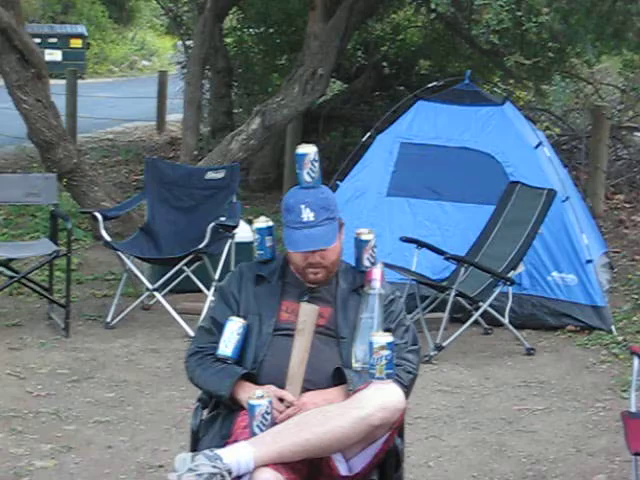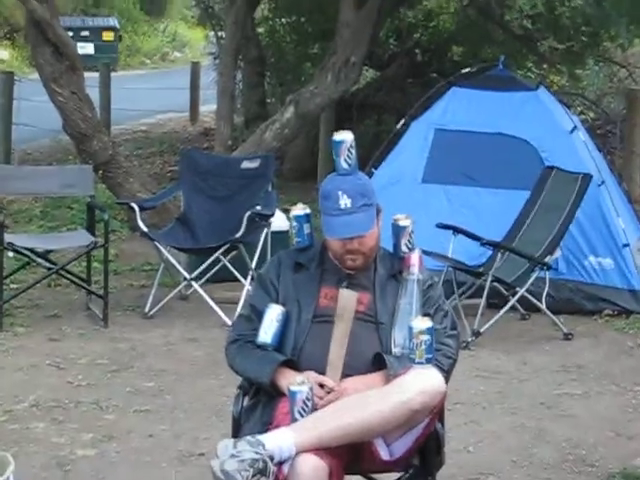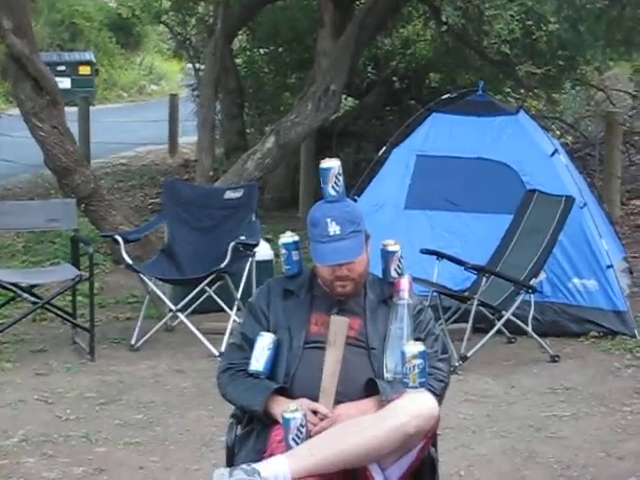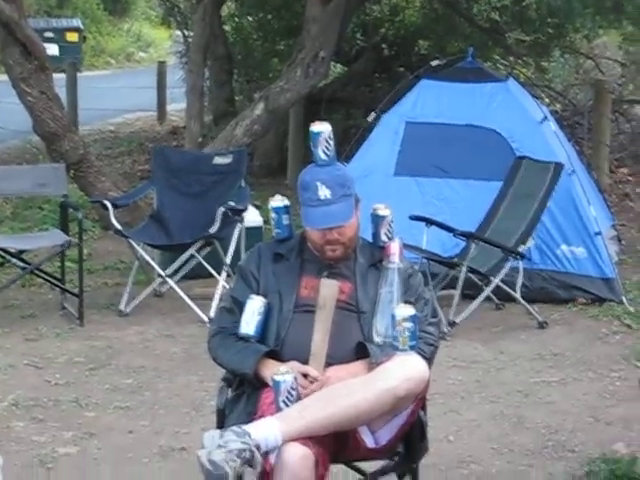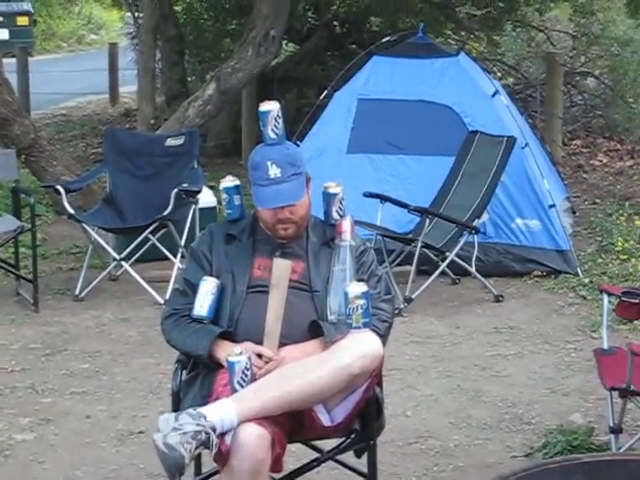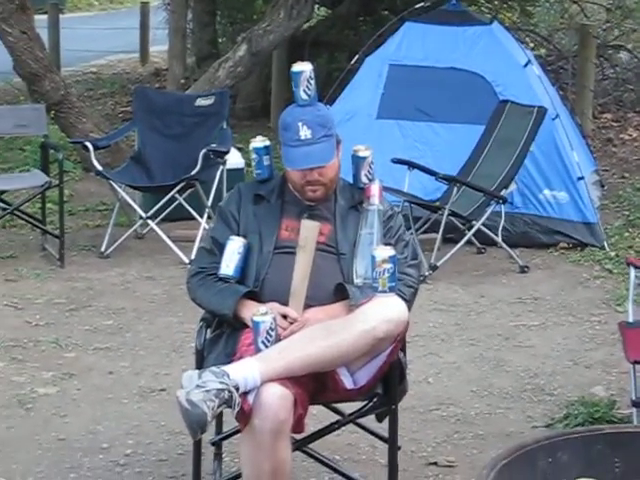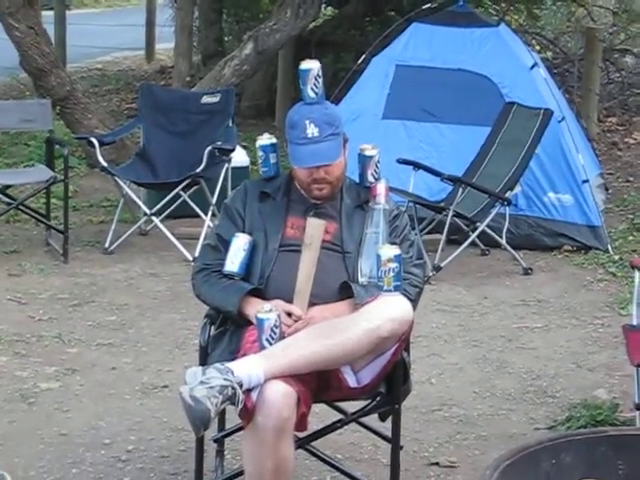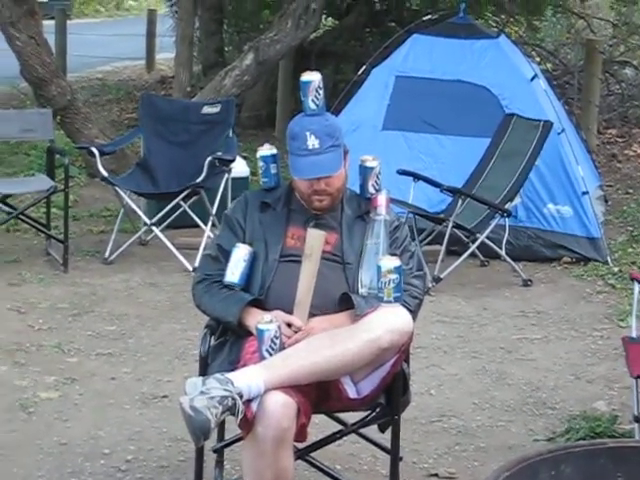
dt=0.7s
person 1, frame 1
right shoulder: (247, 282)
left elbow: (404, 365)
right elbow: (200, 357)
left wrist: (333, 397)
right wrist: (246, 392)
left hip: (342, 432)
left knee: (388, 399)
person 1, frame 2
right shoulder: (287, 268)
left elbow: (444, 350)
right elbow: (241, 343)
left wrist: (373, 384)
right wrist: (286, 378)
left hip: (384, 418)
left knee: (429, 383)
left ankle: (265, 447)
person 1, frame 3
right shoulder: (277, 296)
left elbow: (436, 375)
right elbow: (232, 372)
left wrist: (364, 410)
right wrist: (280, 406)
left hip: (376, 440)
left knee: (422, 408)
person 1, frame 4
right shoulder: (266, 260)
left elbow: (424, 340)
right elbow: (223, 336)
left wrist: (353, 374)
right wrist: (270, 369)
left hip: (368, 410)
left knee: (412, 371)
left ankle: (253, 436)
person 1, frame 5
right shoulder: (219, 241)
left elbow: (378, 317)
right elbow: (176, 318)
left wrist: (308, 352)
right wrist: (225, 350)
left hip: (325, 386)
left knee: (366, 348)
right knee: (248, 443)
left ankle: (208, 421)
person 1, frame 6
right shoulder: (246, 201)
left elbow: (404, 282)
right elbow: (202, 277)
left wrist: (334, 314)
right wrist: (249, 309)
left hip: (348, 353)
right hip: (267, 342)
left knee: (391, 313)
right knee: (270, 404)
left ankle: (230, 379)
person 1, frame 7
right shoulder: (253, 199)
left elbow: (410, 282)
right elbow: (206, 274)
left wrist: (339, 312)
right wrist: (253, 306)
left hip: (352, 351)
right hip: (271, 341)
left knee: (395, 312)
right knee: (274, 400)
left ankle: (234, 376)
person 1, frame 8
right shoulder: (253, 210)
left elbow: (410, 293)
right elbow: (207, 284)
left wrist: (338, 324)
right wrist: (253, 317)
left hip: (352, 362)
right hip: (272, 350)
left knee: (396, 323)
right knee: (274, 412)
left ankle: (234, 386)
